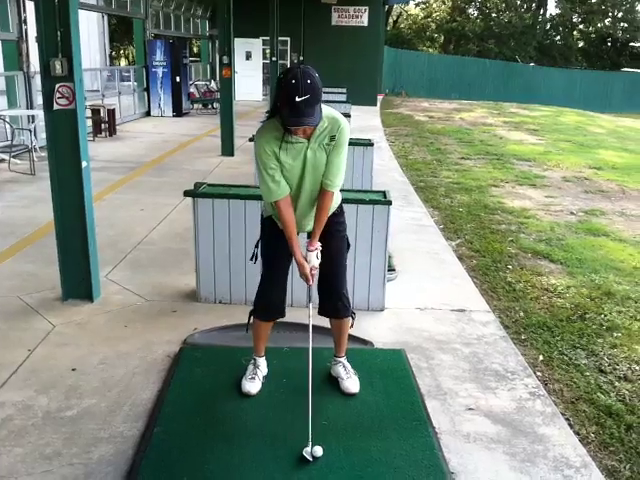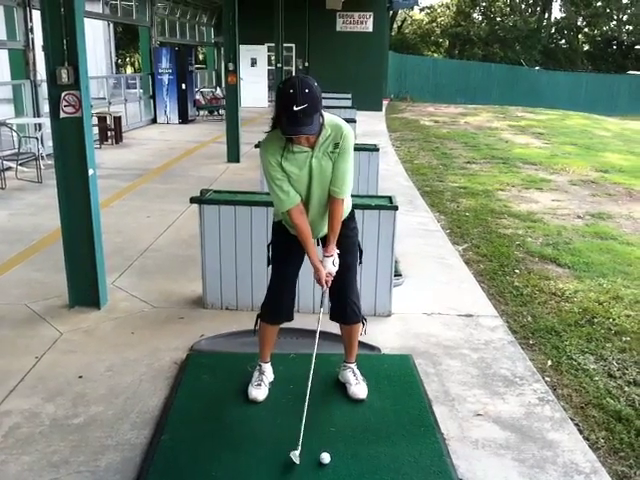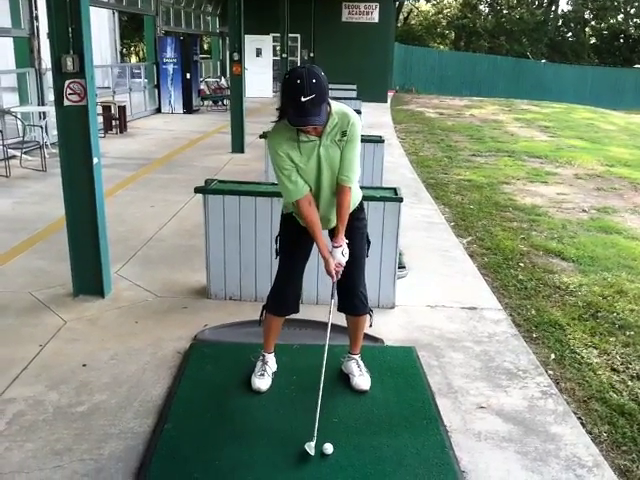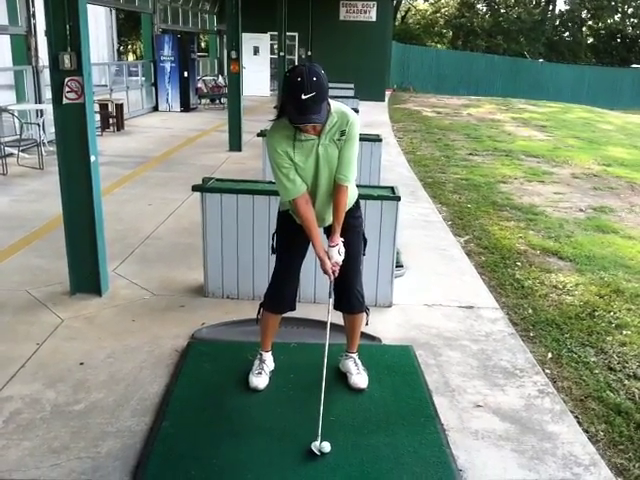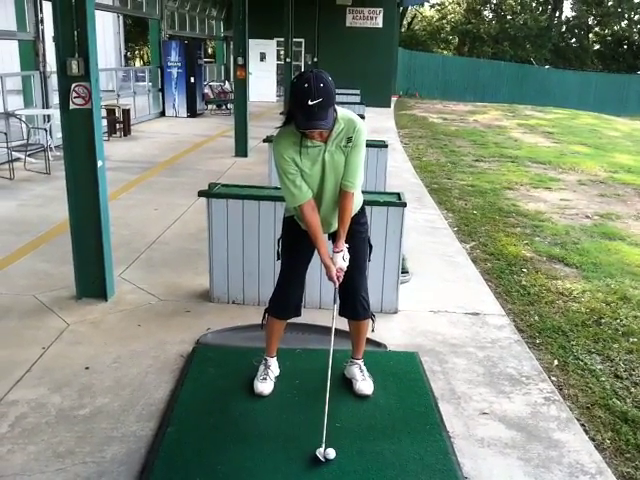
dt=1s
person 1, frame 1
left shoulder: (337, 127)
right shoulder: (266, 138)
left elbow: (328, 189)
right elbow: (281, 200)
left wrist: (314, 242)
right wrist: (297, 254)
left hip: (327, 215)
right hip: (279, 219)
left knee: (336, 291)
right knee: (270, 291)
left ankle: (340, 361)
right ankle: (258, 362)
person 1, frame 2
left shoulder: (341, 134)
right shoulder: (271, 149)
left elbow: (337, 197)
right elbow: (294, 210)
left wrist: (331, 250)
right wrist: (315, 261)
left hip: (339, 221)
right hip: (290, 226)
left knee: (347, 295)
right knee: (278, 295)
left ankle: (349, 366)
right ankle: (264, 367)
person 1, frame 3
left shoulder: (348, 121)
right shoulder: (279, 139)
left elbow: (345, 184)
right elbow: (303, 200)
left wrist: (340, 236)
right wrist: (324, 252)
left hip: (348, 211)
right hip: (299, 216)
left knee: (354, 287)
right knee: (285, 287)
left ankle: (353, 358)
right ankle: (267, 357)
person 1, frame 4
left shoulder: (347, 121)
right shoulder: (278, 137)
left elbow: (343, 183)
right elbow: (300, 198)
left wrist: (336, 237)
right wrist: (320, 251)
left hip: (344, 210)
right hip: (296, 215)
left knee: (351, 287)
right knee: (281, 285)
left ankle: (351, 357)
right ankle: (264, 356)
person 1, frame 5
left shoulder: (353, 128)
right shoulder: (284, 144)
left elbow: (349, 190)
right elbow: (305, 205)
left wrist: (341, 245)
right wrist: (325, 257)
left hip: (350, 217)
right hip: (301, 221)
left knee: (357, 293)
right knee: (286, 291)
left ankle: (356, 363)
right ankle: (269, 362)
